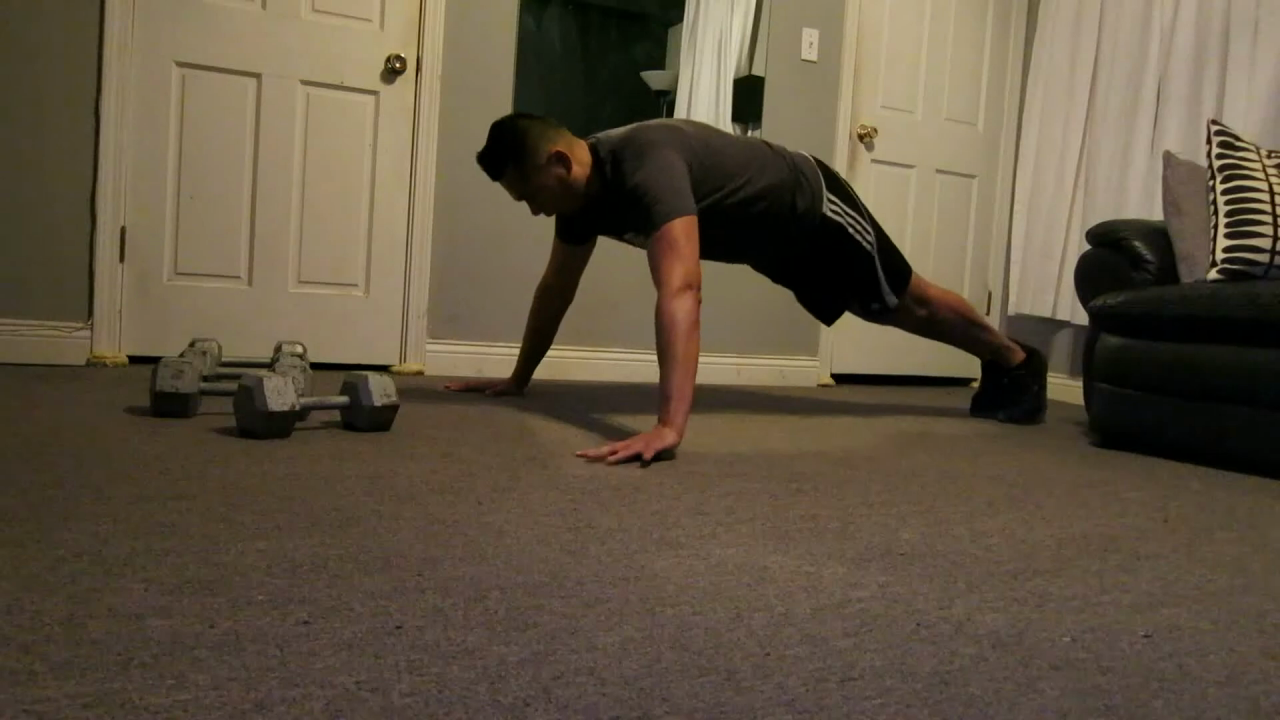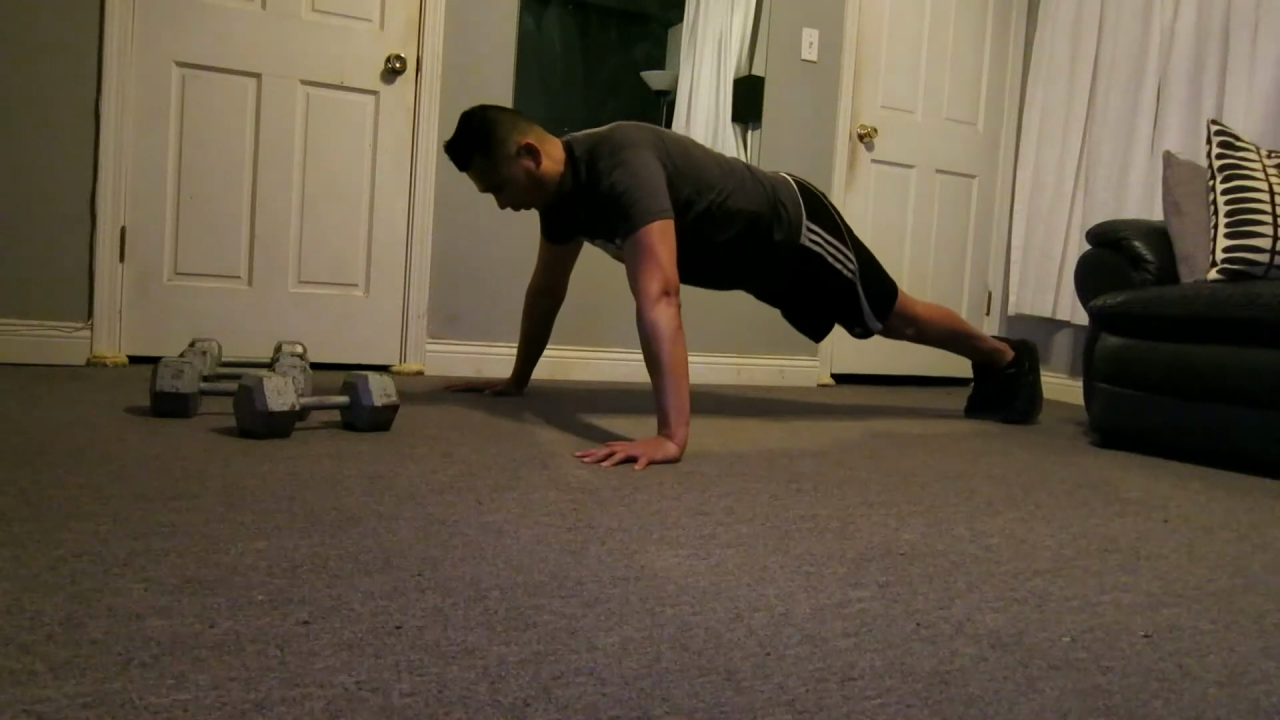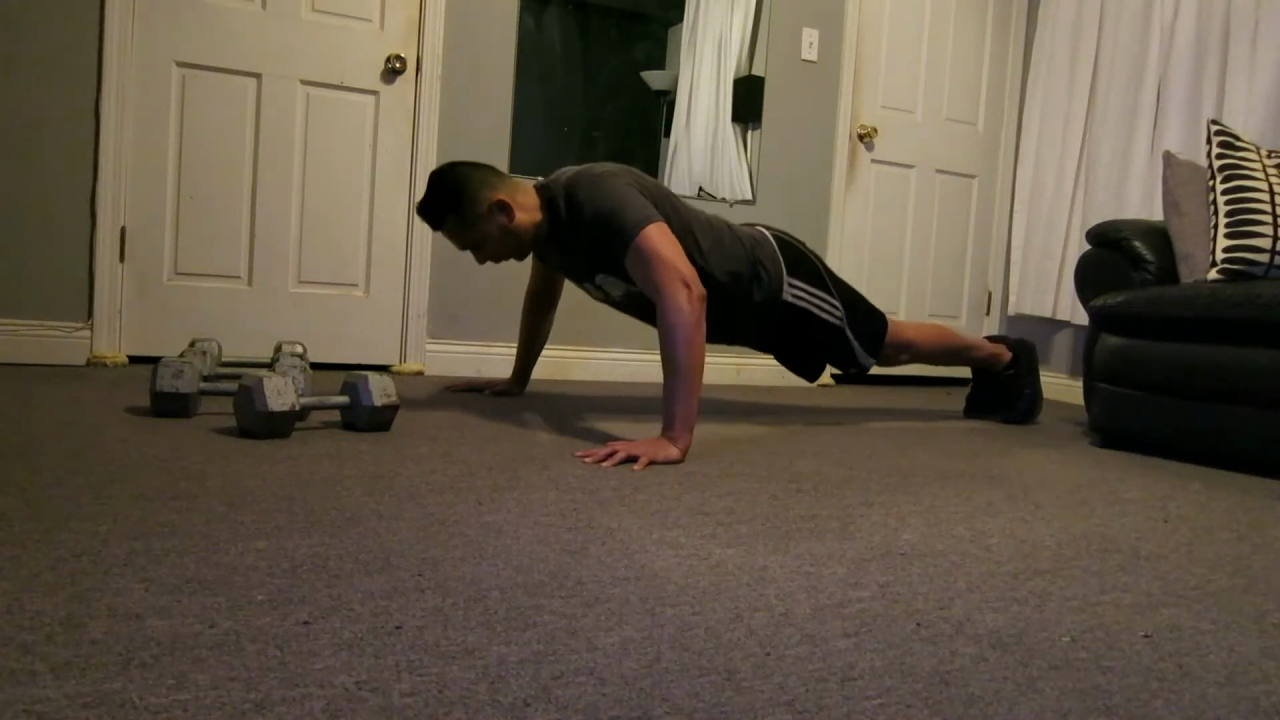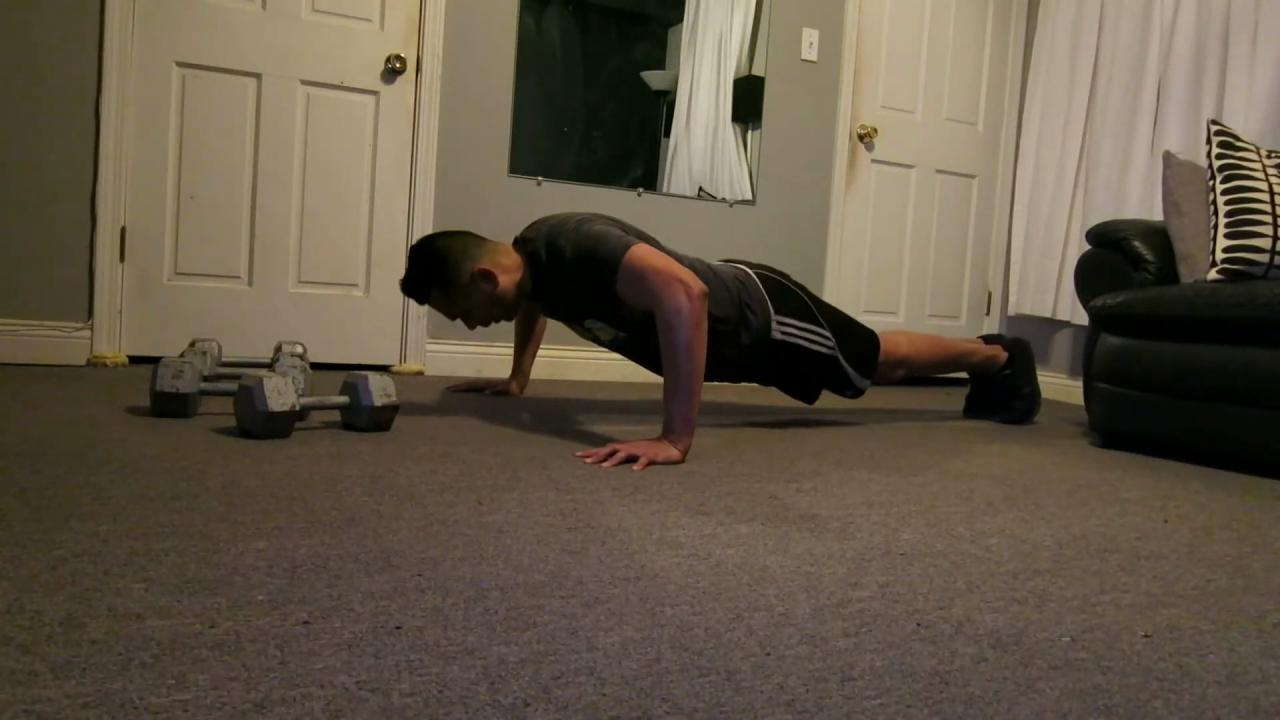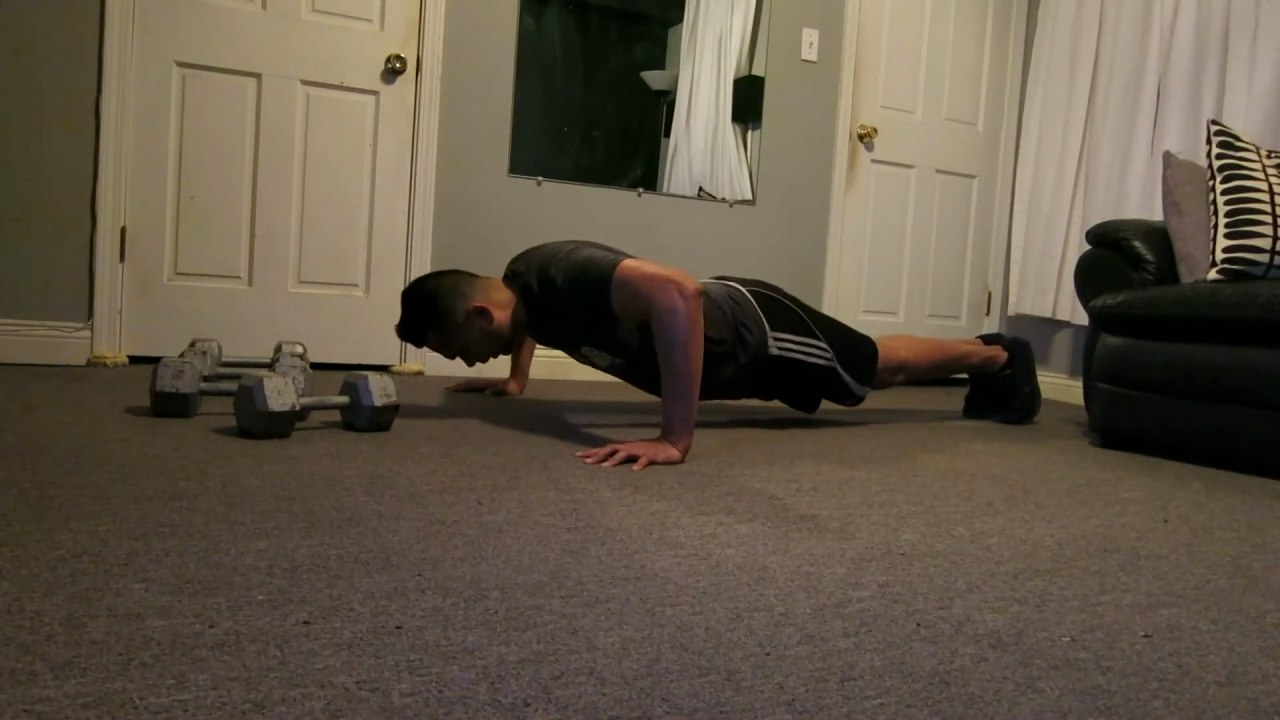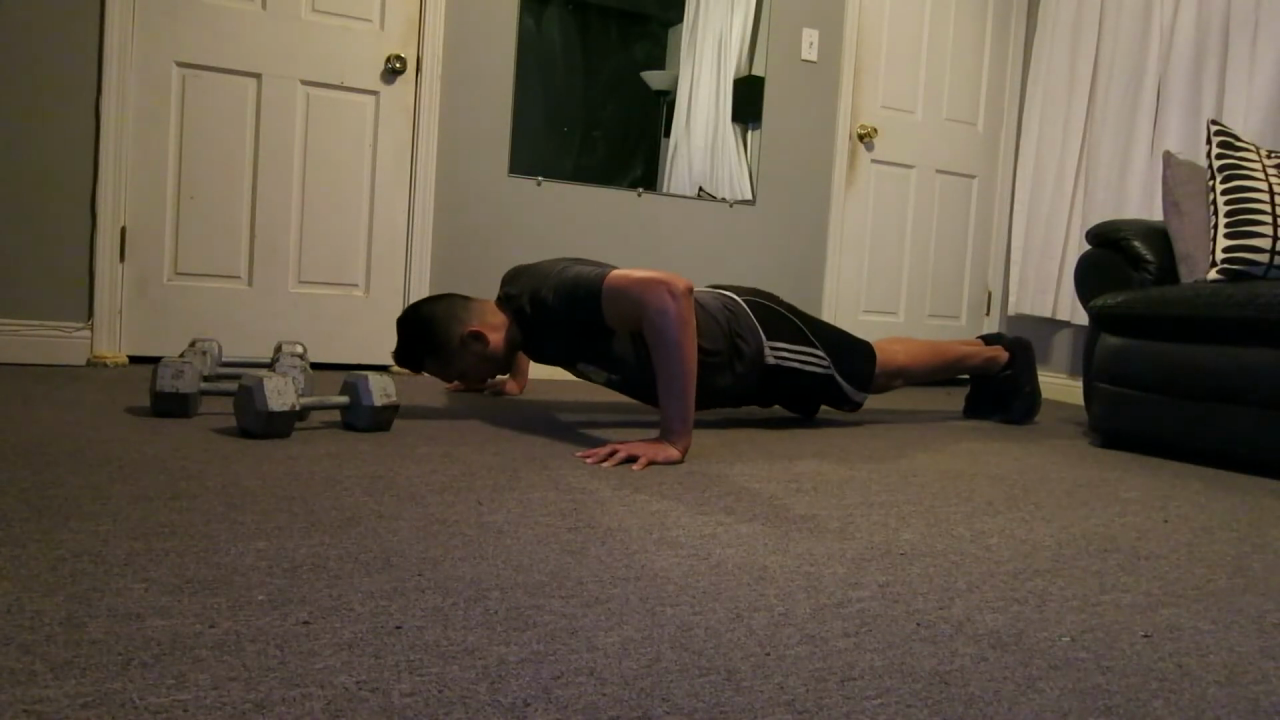
dt=0.7s
person 1, frame 1
left shoulder: (645, 165)
right shoulder: (585, 183)
left elbow: (680, 291)
right elbow: (557, 285)
left wrist: (669, 427)
right wrist: (518, 377)
left hip: (812, 206)
right hip: (773, 238)
left knee: (908, 302)
right knee: (888, 315)
left ankle: (1017, 362)
right ankle: (996, 367)
person 1, frame 2
left shoulder: (620, 165)
right shoulder: (563, 185)
left elbow: (658, 297)
right elbow: (547, 287)
left wrist: (672, 435)
right wrist: (517, 380)
left hip: (793, 229)
right hip: (755, 255)
left knee: (897, 319)
right knee: (887, 325)
left ankle: (1008, 360)
right ankle: (991, 368)
person 1, frame 3
left shoulder: (595, 200)
right shoulder: (548, 216)
left elbow: (684, 295)
right elbow: (543, 292)
left wrist: (674, 438)
right wrist: (518, 378)
left hip: (772, 280)
right hip: (742, 292)
left knee: (889, 347)
right knee: (886, 351)
left ankle: (1005, 359)
right ankle: (994, 357)
person 1, frame 4
left shoulder: (578, 249)
right shoulder: (530, 255)
left elbow: (685, 295)
left wrist: (675, 439)
right wrist: (518, 377)
left hip: (760, 315)
right hip: (737, 311)
left knee: (883, 360)
right knee: (879, 360)
left ankle: (1002, 357)
right ankle: (990, 355)
person 1, frame 5
left shoulder: (566, 279)
right shoulder: (521, 279)
left elbow: (679, 293)
left wrist: (675, 439)
right wrist: (516, 378)
left hip: (754, 330)
right hip: (730, 326)
left knee: (881, 366)
right knee: (876, 367)
left ankle: (1001, 358)
right ankle: (989, 357)
person 1, frame 6
left shoulder: (558, 299)
right shoulder: (515, 293)
left elbow: (669, 292)
left wrist: (675, 439)
right wrist: (515, 379)
left hip: (750, 339)
right hip: (724, 327)
left knee: (879, 370)
right knee: (873, 371)
left ankle: (1002, 357)
right ankle: (987, 353)
